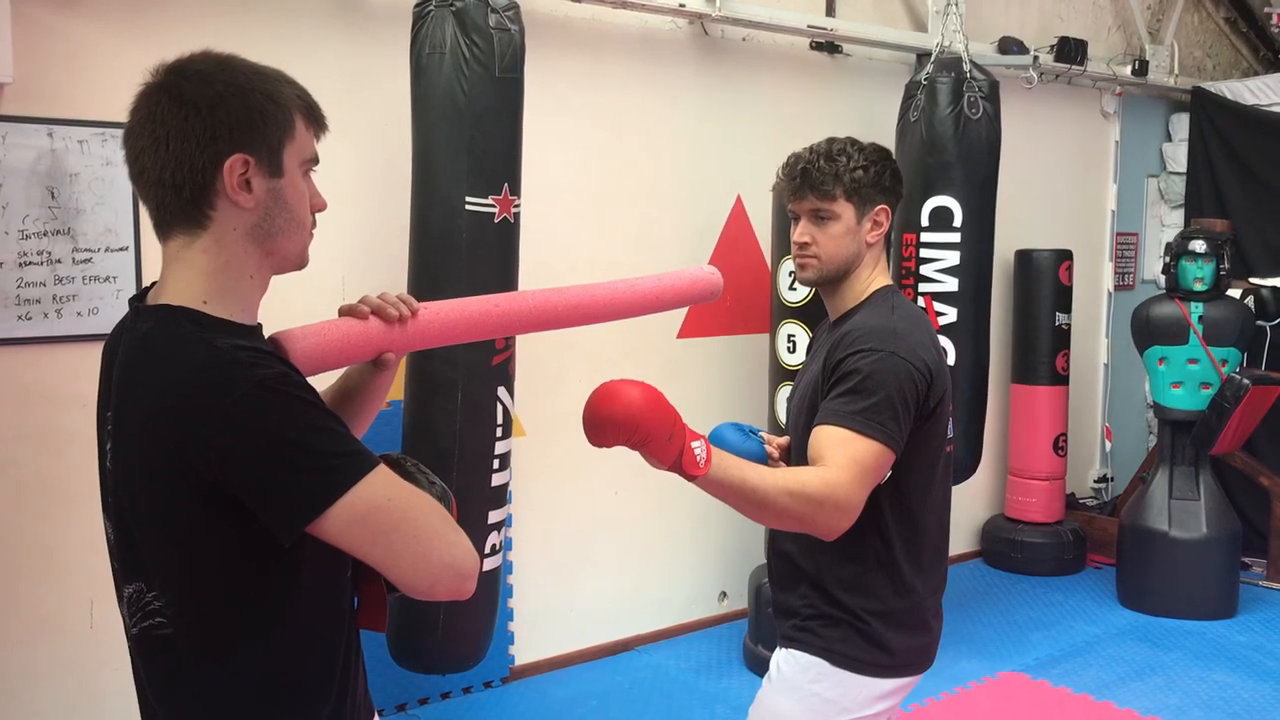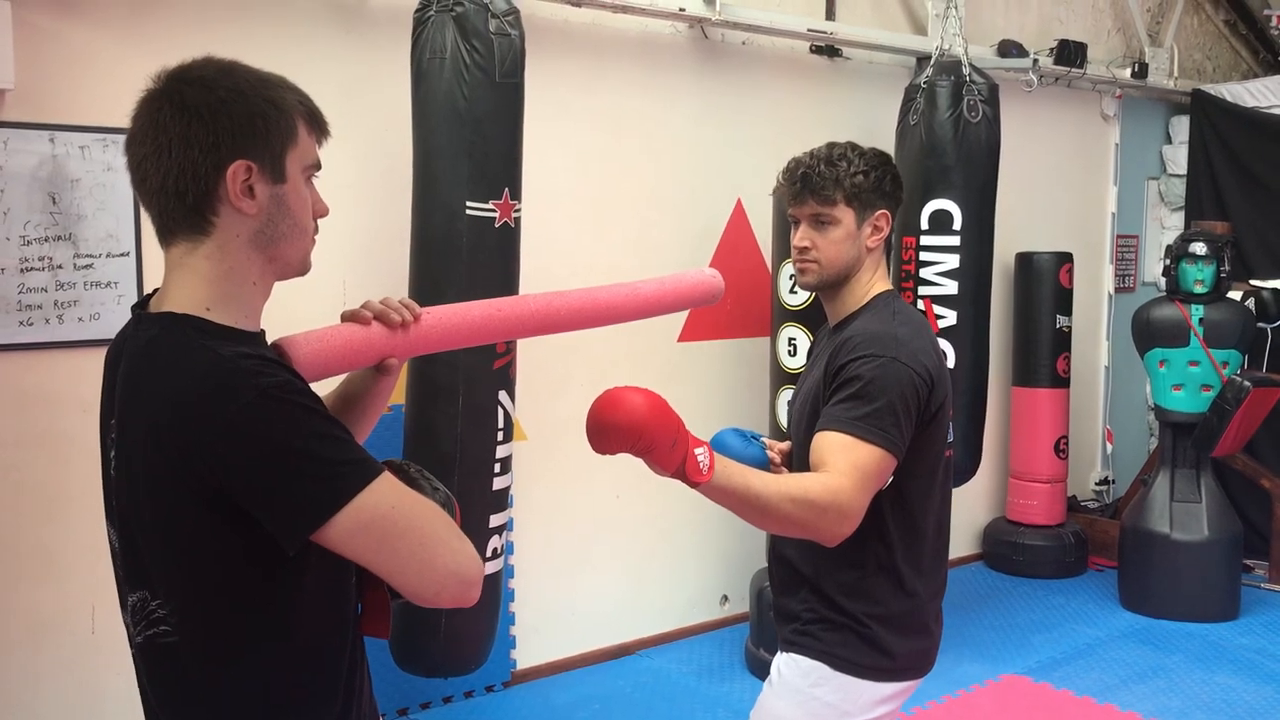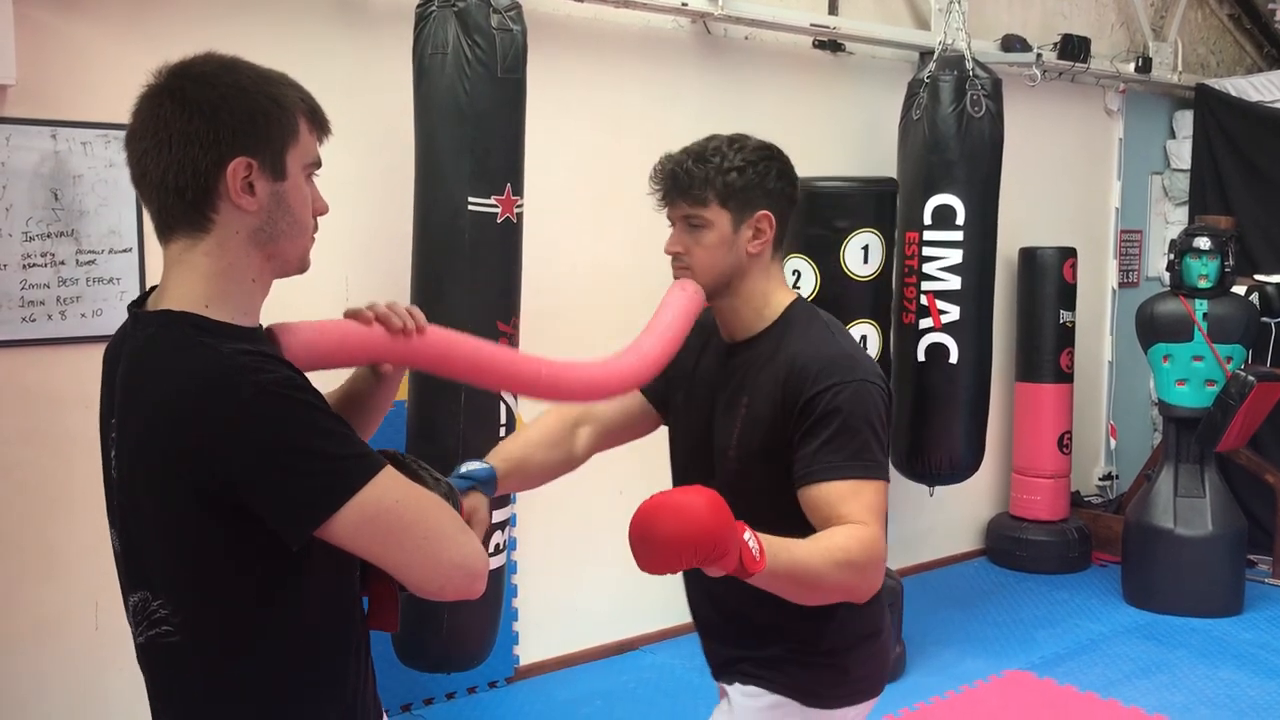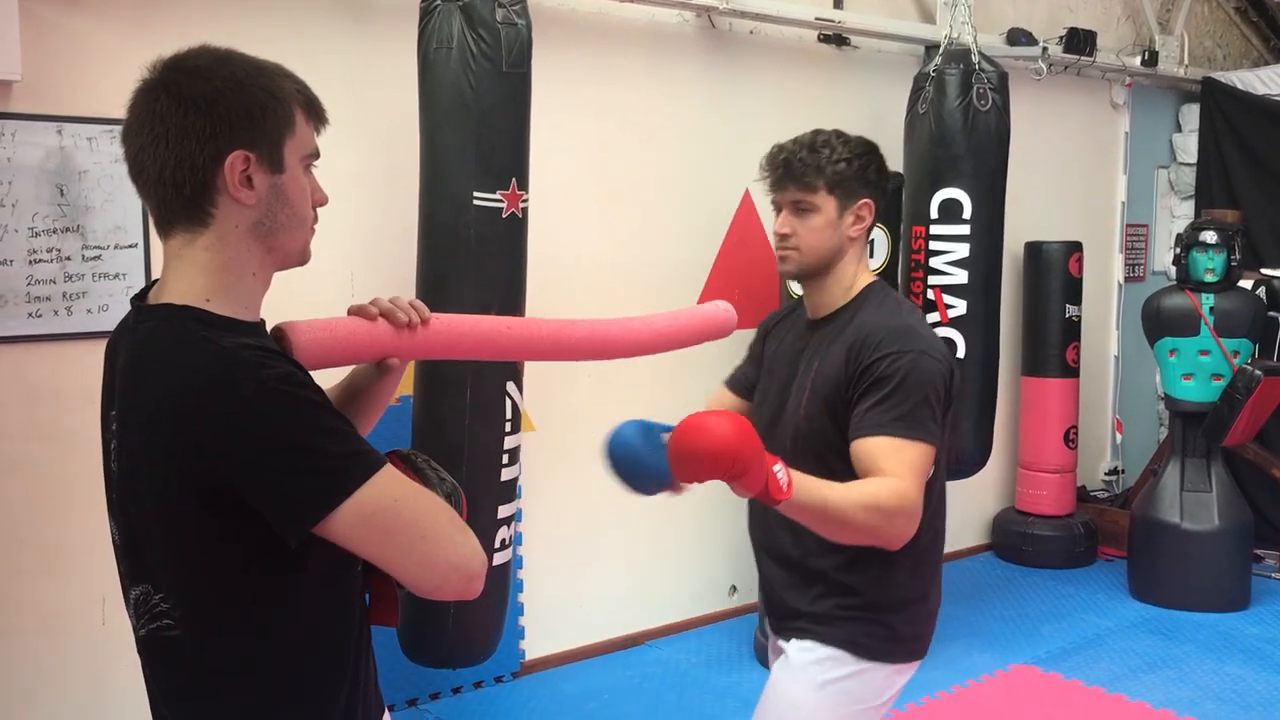
dt=0.7s
person 1, frame 1
left shoulder: (146, 339)
right shoulder: (227, 380)
left elbow: (296, 455)
right elbow: (446, 564)
left wrist: (374, 369)
right wrist: (389, 493)
person 1, frame 2
left shoulder: (149, 348)
right shoulder: (231, 387)
left elbow: (298, 460)
right elbow: (450, 572)
left wrist: (375, 373)
right wrist: (393, 505)
person 1, frame 3
left shoulder: (149, 345)
right shoulder: (228, 382)
left elbow: (291, 456)
right elbow: (455, 564)
left wrist: (376, 376)
right wrist: (400, 493)
person 1, frame 4
left shoulder: (150, 337)
right shoulder: (232, 378)
left elbow: (300, 450)
right elbow: (453, 564)
left wrist: (379, 369)
right wrist: (398, 488)
person 2, frame 1
left shoulder: (883, 346)
right shoulder: (847, 327)
left elbow: (832, 502)
left wrist: (690, 455)
right wrist: (787, 451)
left hip: (851, 644)
right hip: (859, 625)
person 2, frame 2
left shoulder: (884, 351)
right shoulder: (845, 333)
left elbow: (834, 509)
left wrist: (691, 461)
right wrist: (787, 456)
left hip: (852, 646)
right hip: (856, 628)
person 2, frame 3
left shoulder: (831, 374)
right shoulder: (688, 343)
left elbow: (859, 563)
right elbow: (582, 426)
left wrist: (745, 551)
right wrist: (485, 476)
right hip: (750, 660)
person 2, frame 4
left shoulder: (898, 348)
right shoulder: (782, 326)
left elbow: (892, 515)
right elbow: (717, 420)
left wrist: (772, 480)
right wrist: (677, 445)
left hip: (856, 635)
right hip: (800, 618)
